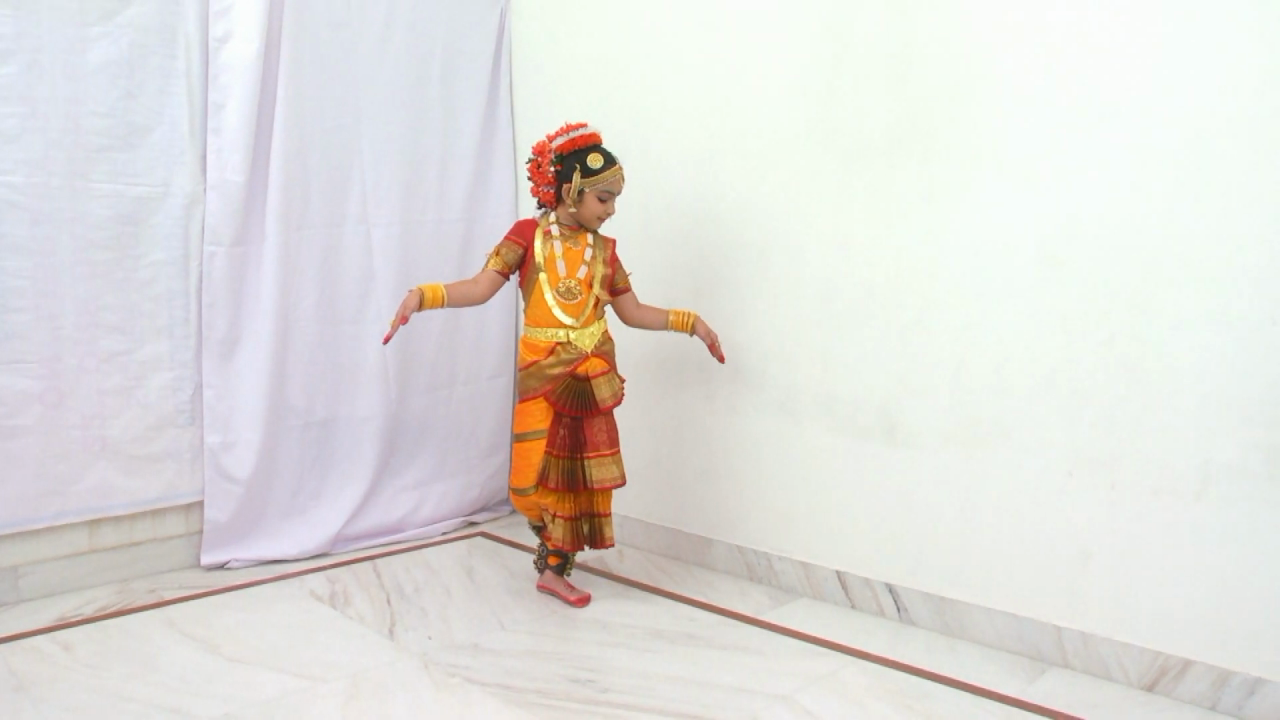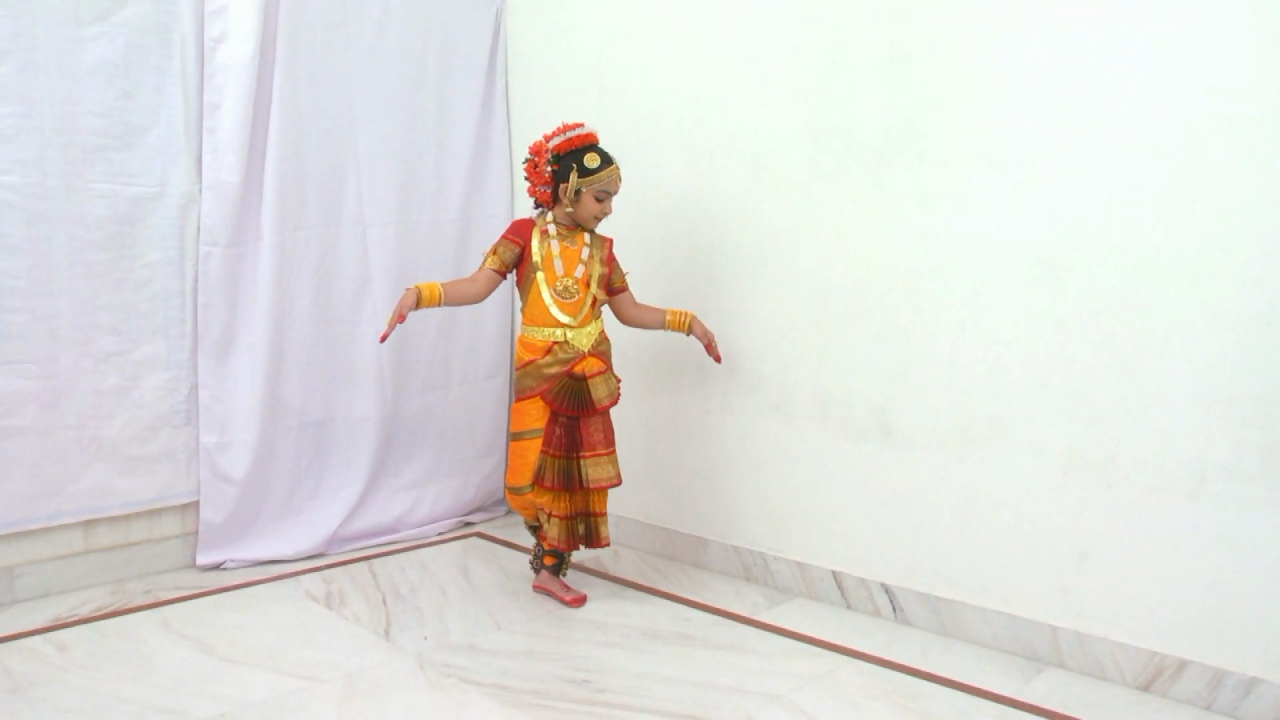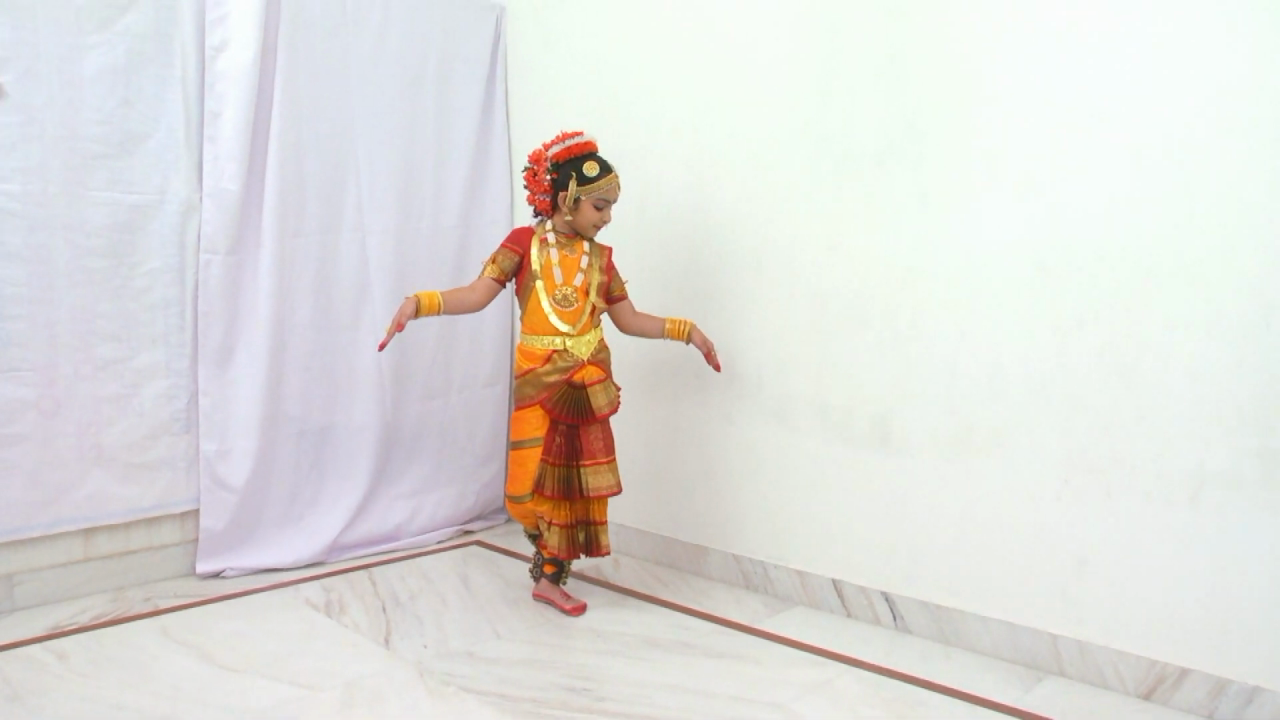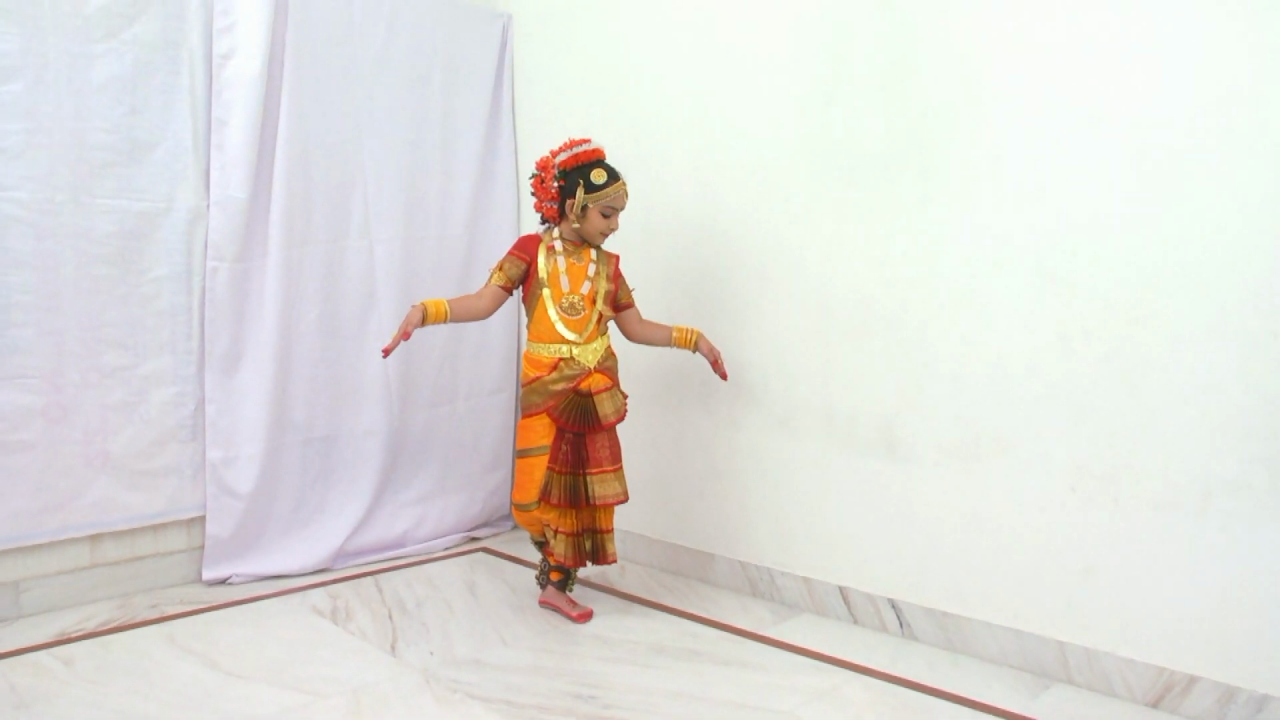
dt=0.5s
person 1, frame 1
left shoulder: (603, 249)
right shoulder: (528, 235)
left elbow: (632, 312)
right elbow: (480, 288)
left wrist: (690, 322)
right wrist: (422, 295)
left hip: (590, 376)
right hip: (542, 374)
left knee: (579, 474)
right knee: (536, 475)
left ankle: (554, 568)
right ankle: (552, 561)
person 1, frame 2
left shoulder: (601, 249)
right shoulder: (525, 234)
left elbow: (630, 311)
right elbow: (478, 286)
left wrist: (687, 321)
right wrist: (419, 294)
left hip: (587, 376)
right hip: (540, 372)
left knee: (575, 473)
right knee: (534, 473)
left ankle: (550, 568)
right ankle: (548, 557)
person 1, frame 3
left shoulder: (600, 257)
right shoulder: (525, 242)
left elbow: (628, 319)
right elbow: (476, 295)
left wrist: (686, 330)
right wrist: (418, 302)
left hip: (587, 385)
right hip: (539, 381)
left knee: (576, 481)
right knee: (534, 482)
left ankle: (550, 577)
right ankle: (548, 570)
person 1, frame 4
left shoulder: (607, 265)
right shoulder: (531, 250)
left elbow: (636, 328)
right elbow: (483, 302)
left wrist: (693, 339)
right wrist: (425, 311)
left hip: (593, 393)
right hip: (545, 390)
left knee: (581, 488)
right knee: (540, 490)
left ankle: (556, 583)
right ankle: (554, 576)
